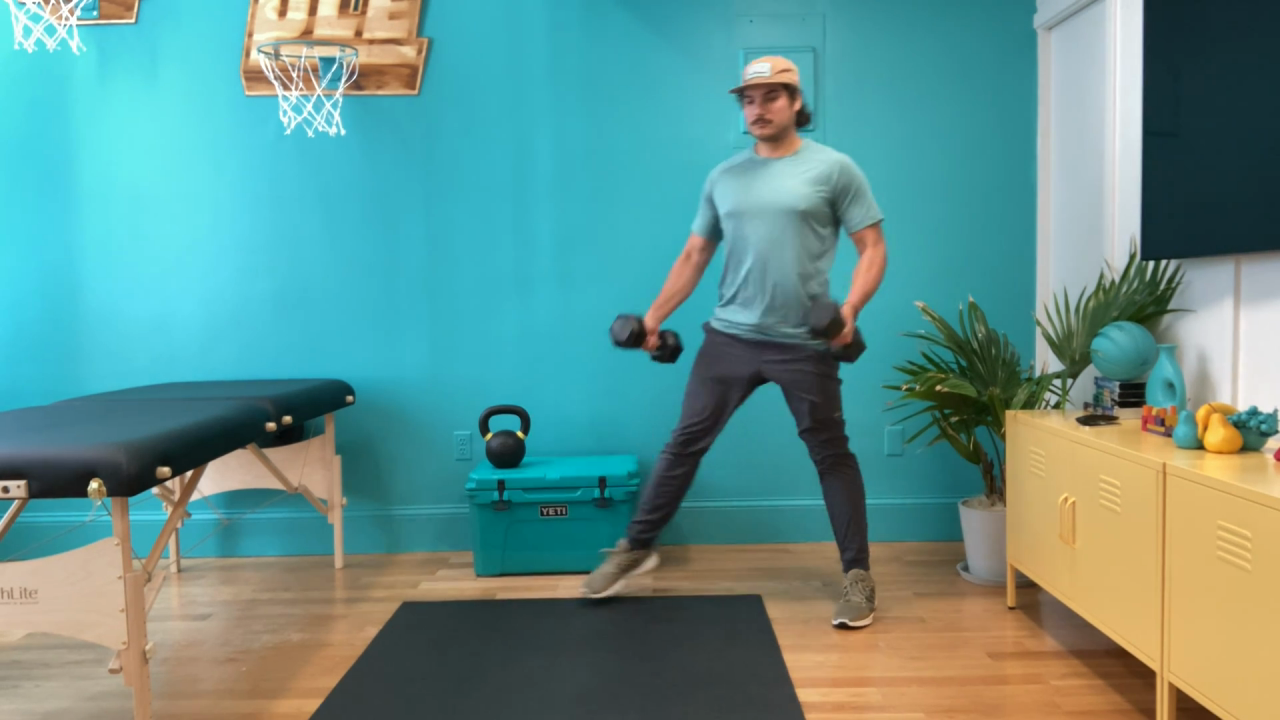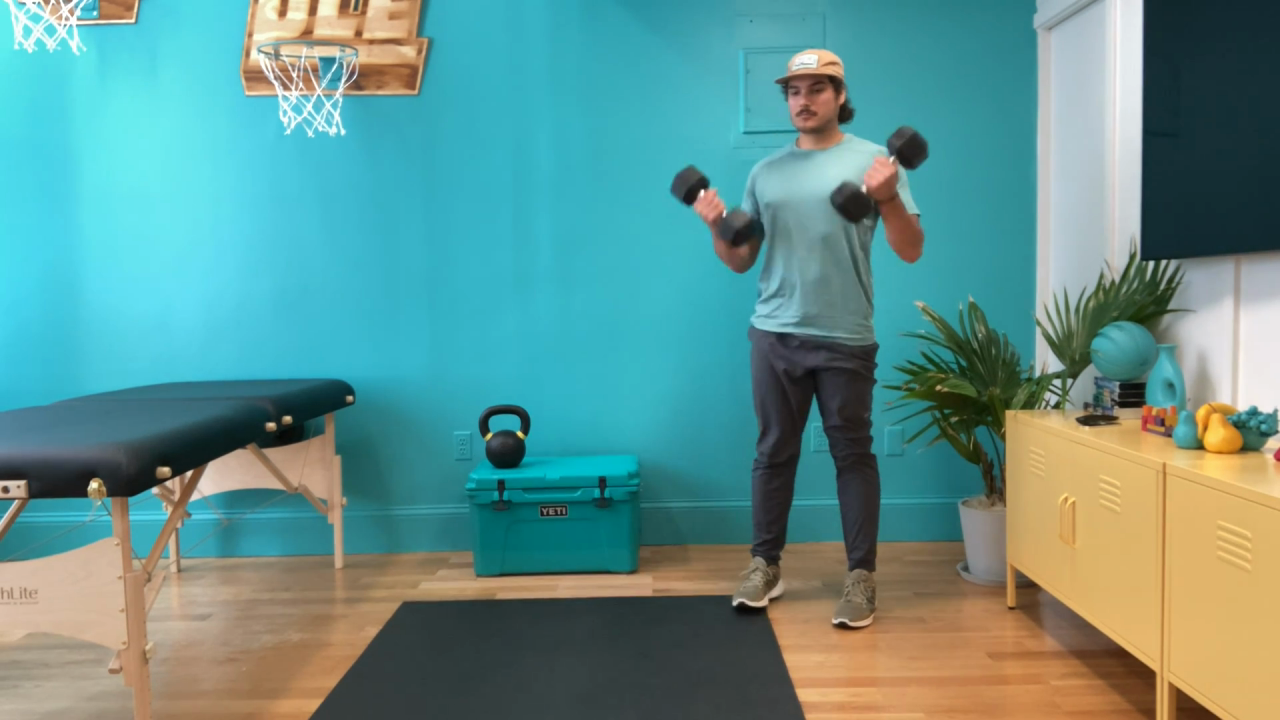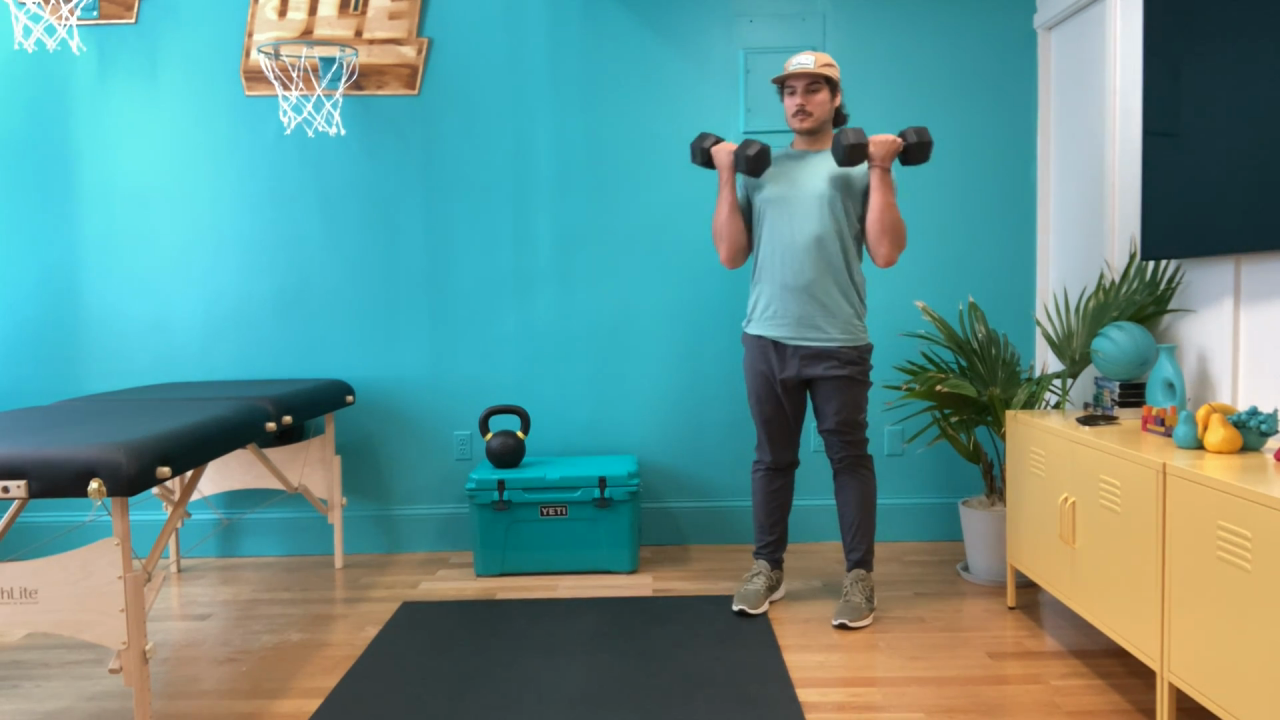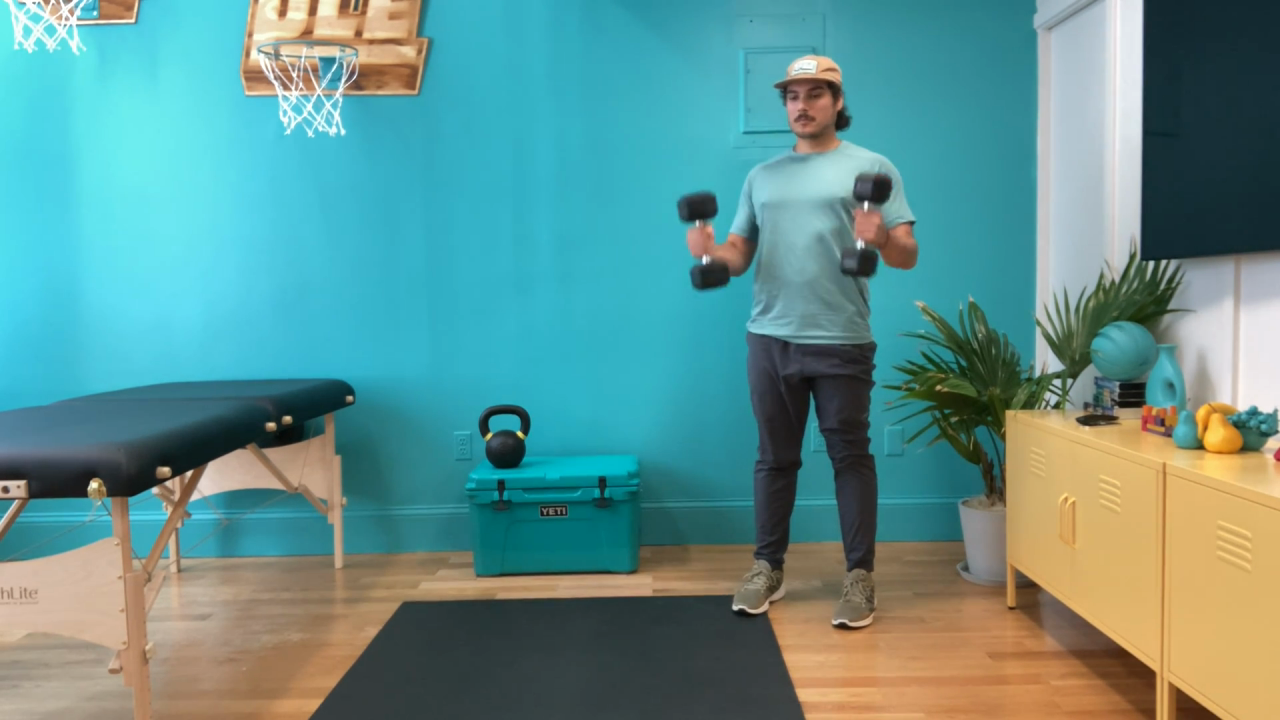
dt=0.4s
person 1, frame 1
left shoulder: (835, 169)
right shoulder: (724, 176)
left elbow: (873, 249)
right elbow: (694, 255)
left wrist: (850, 309)
right wrist: (654, 318)
left hip: (804, 343)
right hip: (729, 335)
left knee: (831, 454)
right knee: (686, 441)
left ankle: (857, 574)
right ankle: (635, 548)
person 1, frame 2
left shoulder: (872, 160)
right shoulder: (765, 171)
left elbow: (913, 250)
right elbow: (741, 258)
left wrist: (888, 198)
right wrist: (718, 226)
left hip: (846, 339)
right hip: (774, 335)
left knee: (853, 454)
right knee: (773, 453)
left ankle: (861, 575)
right ankle: (766, 565)
person 1, frame 3
left shoulder: (863, 167)
right shoulder: (758, 170)
left elbow: (886, 253)
right elbow: (730, 255)
left wrist: (881, 171)
right wrist: (725, 178)
left hip: (839, 342)
right hip: (767, 339)
left knee: (849, 457)
right knee: (773, 458)
left ankle: (859, 576)
right ankle: (767, 568)
person 1, frame 4
left shoulder: (872, 167)
right shoulder: (762, 176)
left elbow: (908, 254)
right elbow: (739, 257)
left wrist: (882, 237)
right wrist: (710, 251)
left hip: (843, 341)
right hip: (770, 339)
left knee: (851, 456)
right knee: (775, 457)
left ankle: (860, 575)
right ankle: (768, 566)
